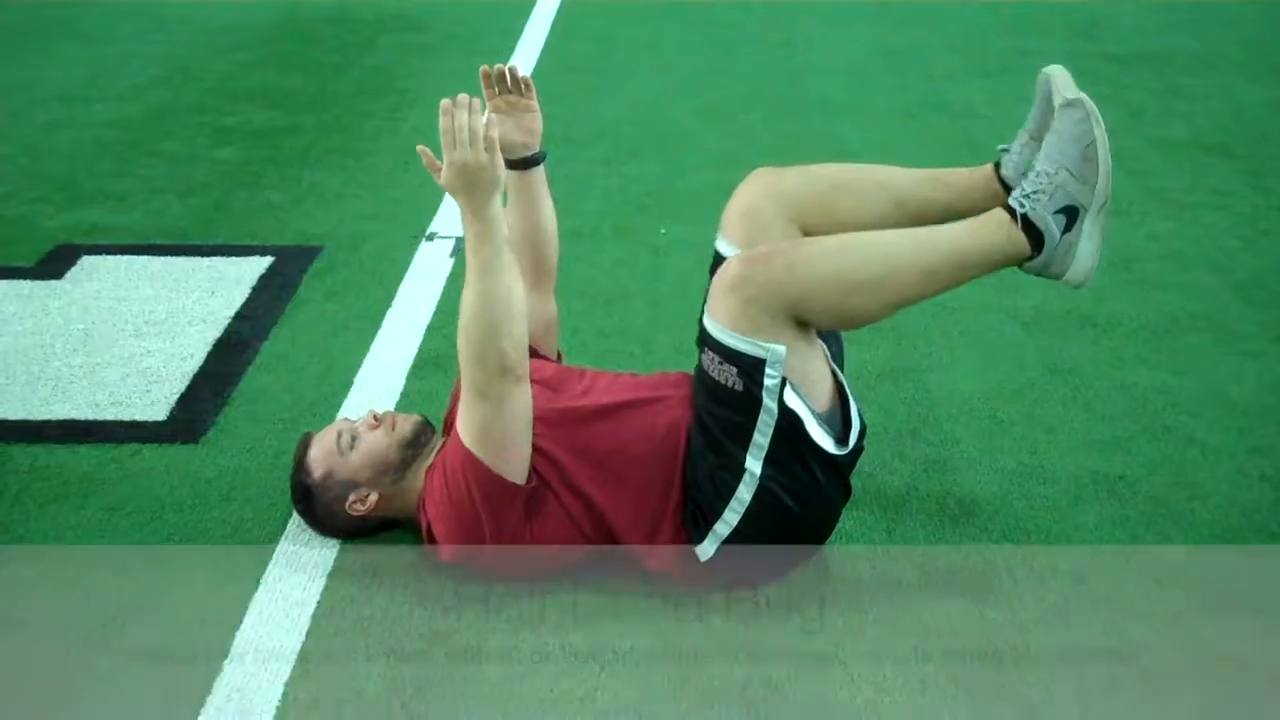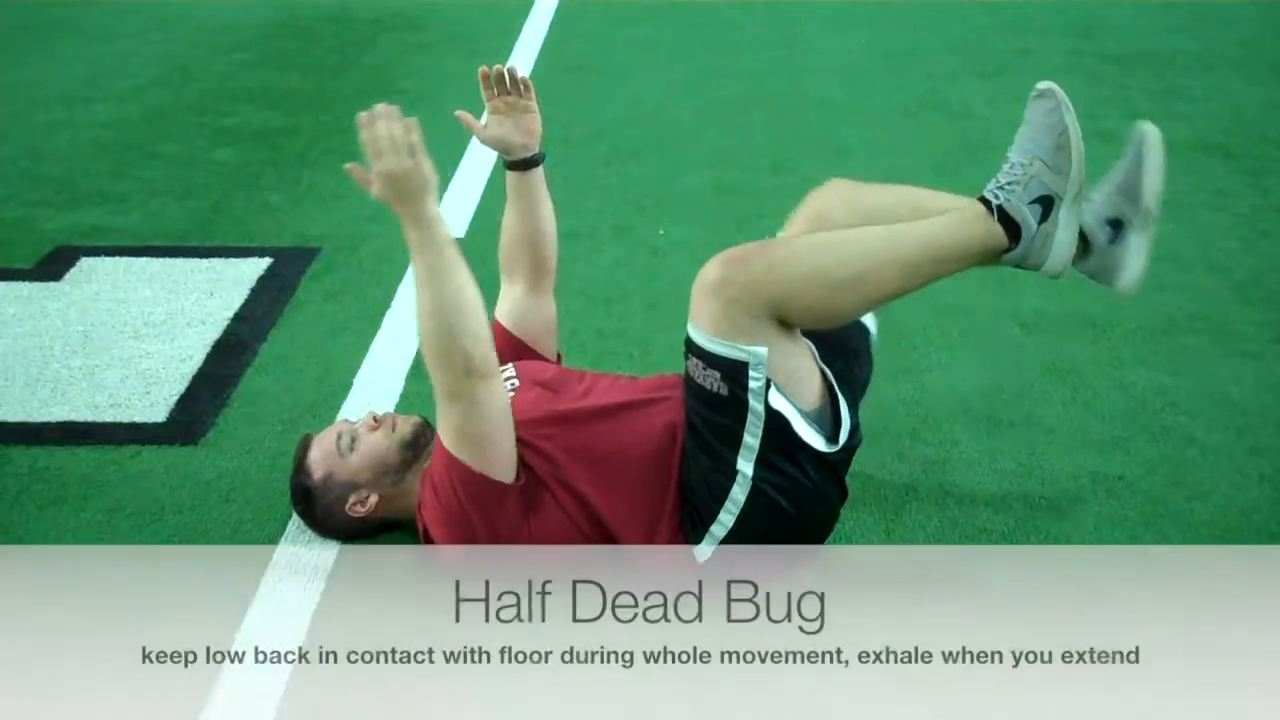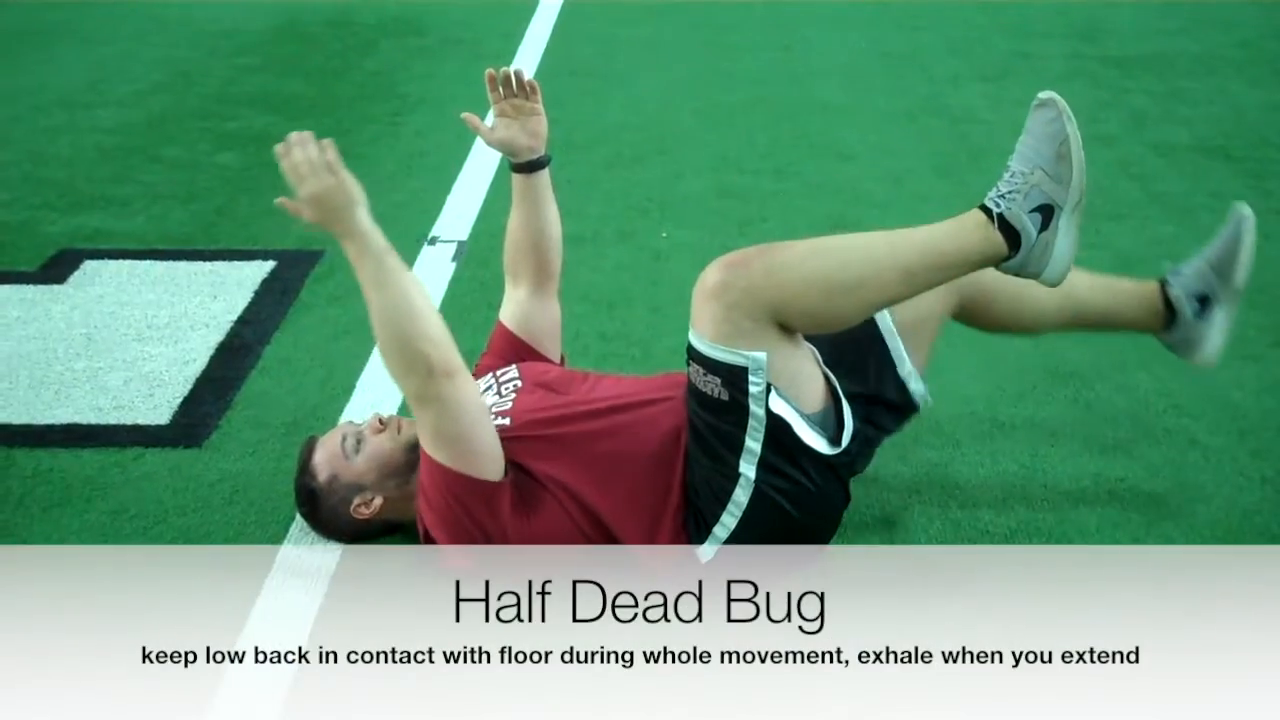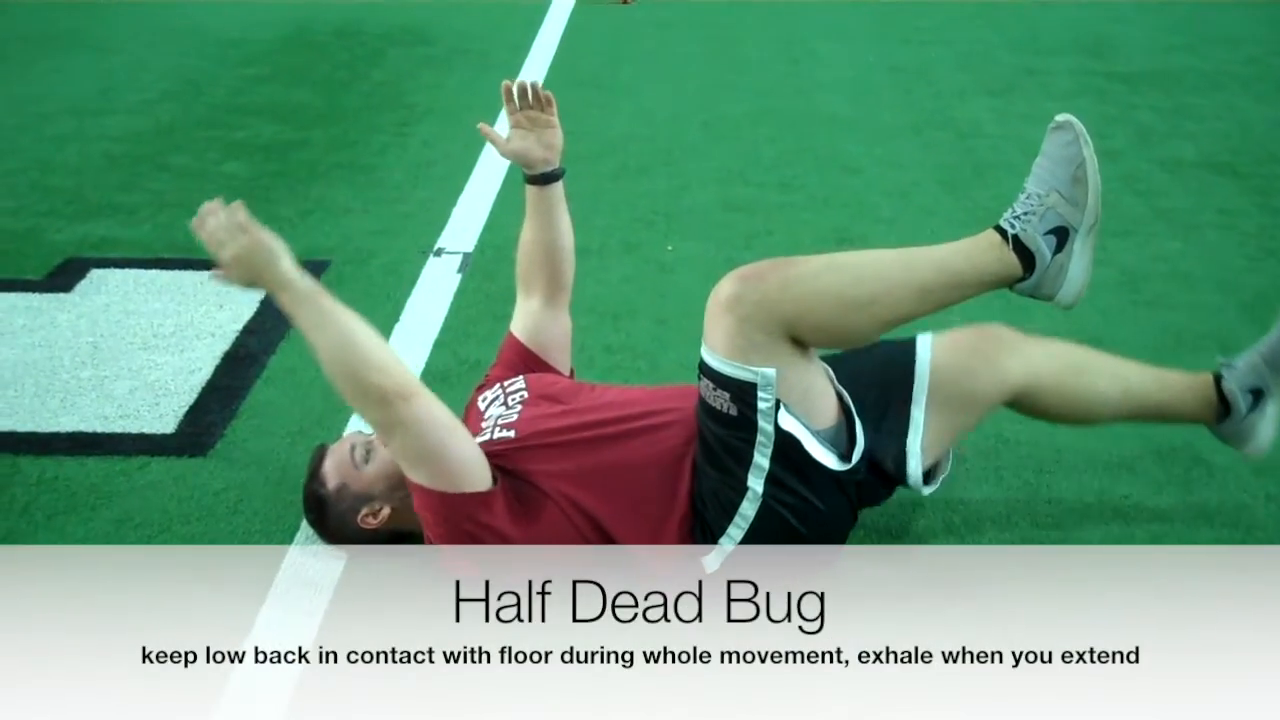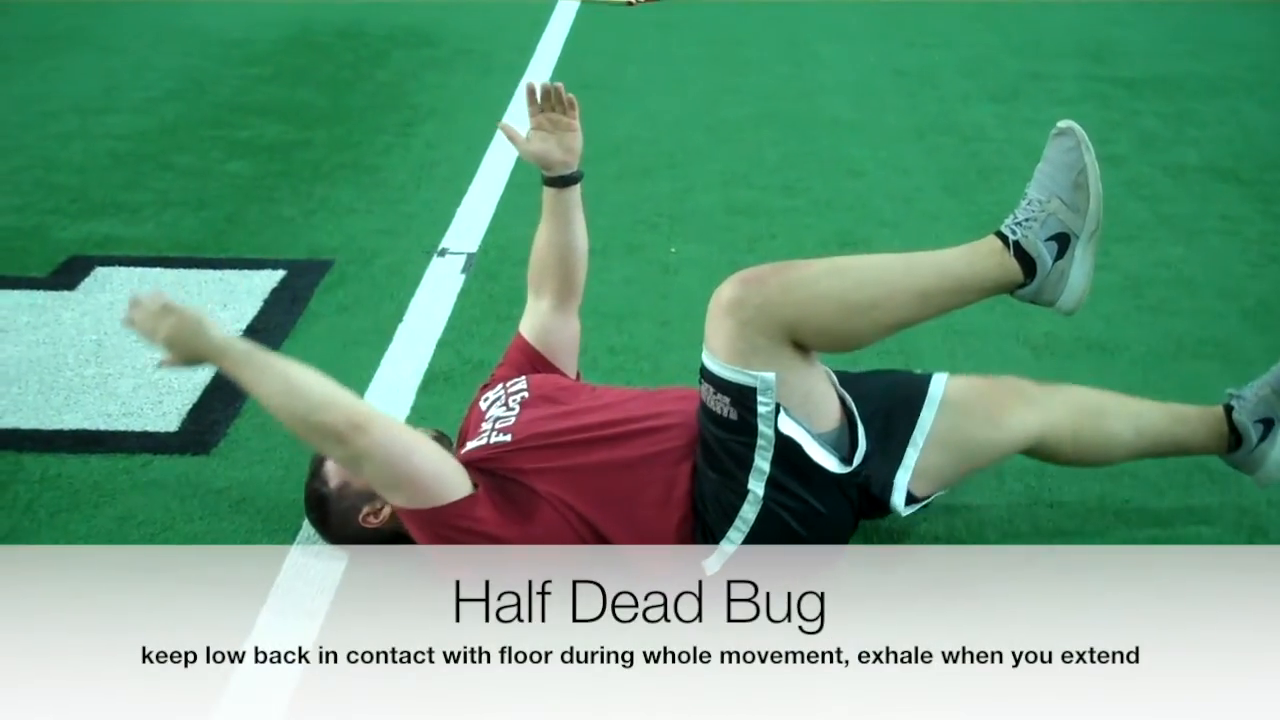
dt=0.3s
person 1, frame 1
left shoulder: (475, 420)
right shoulder: (464, 510)
left elbow: (531, 285)
right elbow: (499, 375)
left wrist: (523, 158)
right wrist: (477, 206)
left hip: (716, 424)
right hip: (749, 498)
left knee: (767, 198)
right knee: (758, 274)
left ankle: (1009, 185)
right ankle: (1032, 229)
person 1, frame 2
left shoulder: (494, 386)
right shoulder: (462, 507)
left elbow: (530, 283)
right elbow: (465, 375)
left wrist: (521, 156)
right wrist: (420, 212)
left hip: (747, 431)
right hip: (748, 499)
left knee: (838, 206)
right knee: (732, 277)
left ankle: (1083, 236)
right ankle: (1013, 220)
person 1, frame 3
left shoulder: (500, 386)
right shoulder: (455, 507)
left elbow: (532, 282)
right elbow: (431, 379)
left wrist: (527, 159)
right wrist: (352, 227)
left hip: (760, 437)
right hip: (746, 504)
left knee: (940, 263)
right knee: (733, 281)
left ankle: (1169, 306)
right ankle: (1009, 226)
person 1, frame 4
left shoulder: (501, 395)
right shoulder: (459, 517)
left elbow: (545, 293)
right elbow: (393, 395)
left wrist: (541, 175)
right wrist: (279, 272)
left hip: (775, 448)
right hip: (751, 513)
left knee: (1000, 353)
right knee: (746, 293)
right ankle: (1021, 248)
person 1, frame 5
left shoulder: (501, 401)
right shoulder: (457, 522)
left elbow: (555, 295)
right elbow: (351, 422)
left wrist: (560, 175)
right wrist: (215, 342)
left hip: (772, 452)
right hip: (743, 514)
left knee: (1016, 405)
right knee: (750, 299)
right ankle: (1022, 255)
